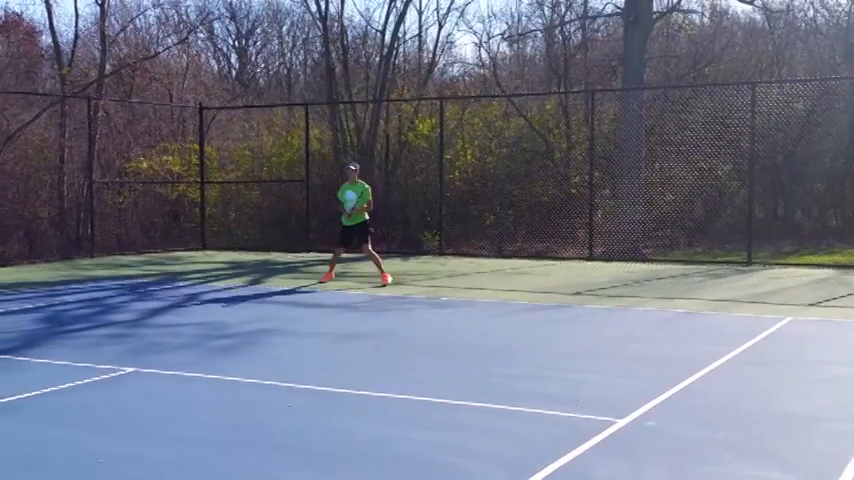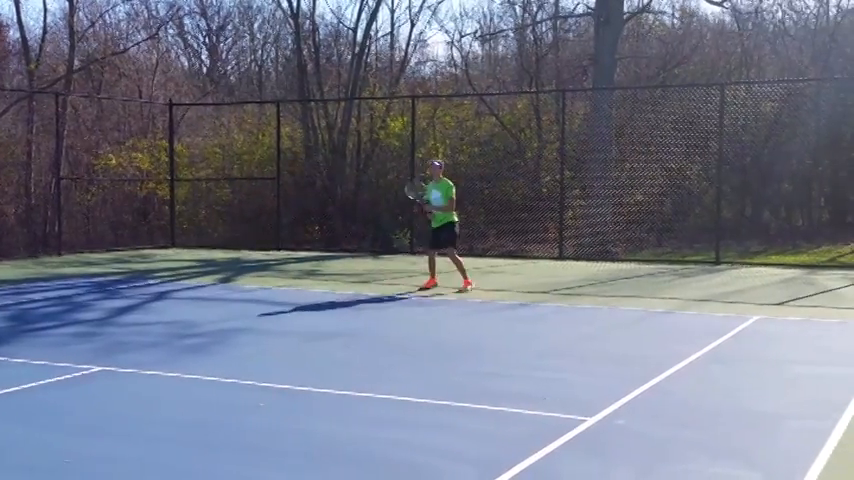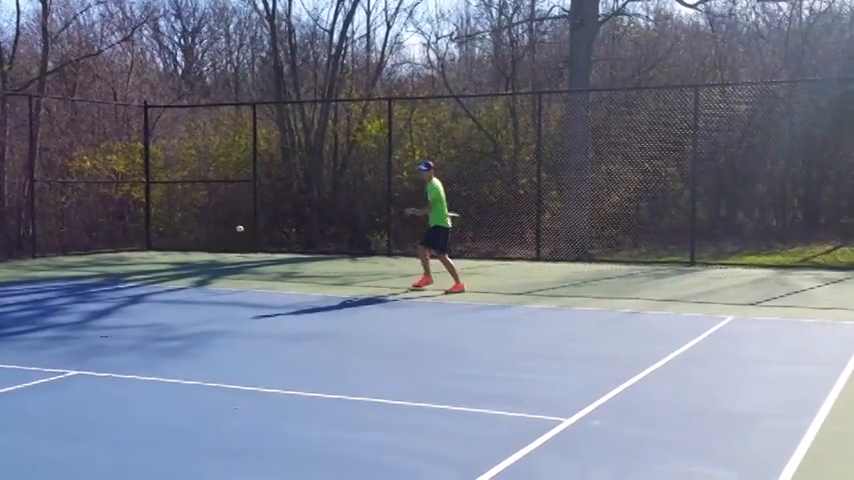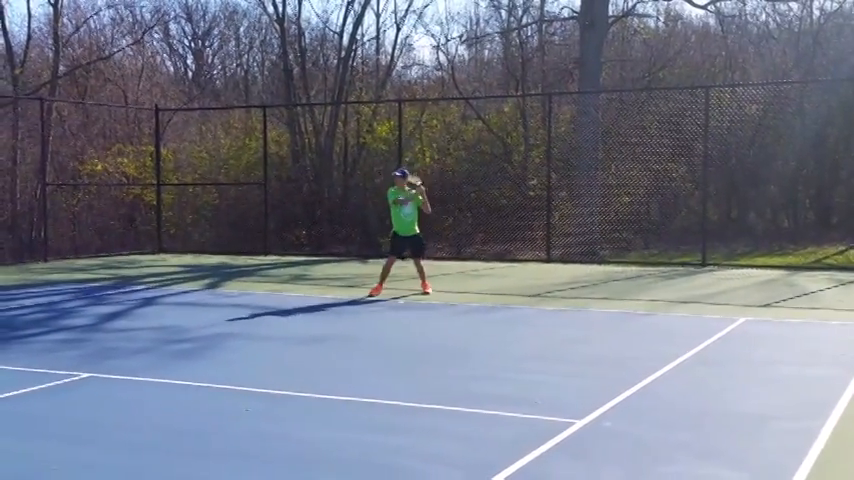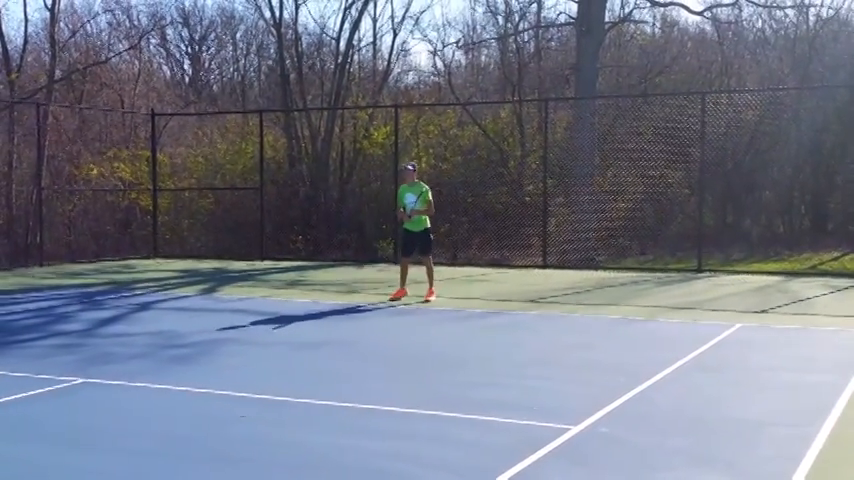
dt=1s
person 1, frame 1
left shoulder: (364, 187)
right shoulder: (344, 187)
left elbow: (370, 207)
left wrist: (358, 210)
right wrist: (345, 212)
left hip: (361, 222)
right hip: (347, 223)
left knee: (367, 249)
right knee: (338, 250)
left ankle: (384, 275)
right ankle: (330, 273)
person 1, frame 2
left shoulder: (448, 185)
right shoulder: (430, 186)
left elbow: (451, 207)
left wrist: (433, 208)
right wrist: (429, 212)
left hip: (449, 222)
right hip: (436, 224)
left knee: (451, 253)
right knee: (431, 253)
left ankle: (467, 281)
right ankle: (433, 279)
person 1, frame 3
left shoulder: (432, 185)
right shoulder: (433, 184)
left elbow: (429, 209)
left wrist: (414, 211)
left hip: (440, 225)
right hip: (436, 225)
left knee: (441, 255)
right knee: (422, 249)
left ankle: (459, 284)
right ankle: (427, 277)
person 1, frame 4
left shoulder: (414, 193)
right shoulder: (392, 192)
left elbow: (428, 211)
right elbow: (399, 203)
left wrist: (423, 195)
right wrist: (414, 194)
left hip: (413, 233)
right hip: (398, 233)
left knee: (418, 261)
right knee: (391, 260)
left ankle: (424, 283)
right ankle: (379, 286)
person 1, frame 5
left shoulder: (424, 189)
right shoulder: (402, 189)
left elbow: (431, 210)
right elbow: (399, 209)
left wrist: (416, 212)
right wrist: (402, 215)
left hip: (423, 228)
right hip: (408, 229)
left knee: (427, 259)
right knee: (404, 259)
left ankle: (431, 290)
right ankle: (402, 288)
